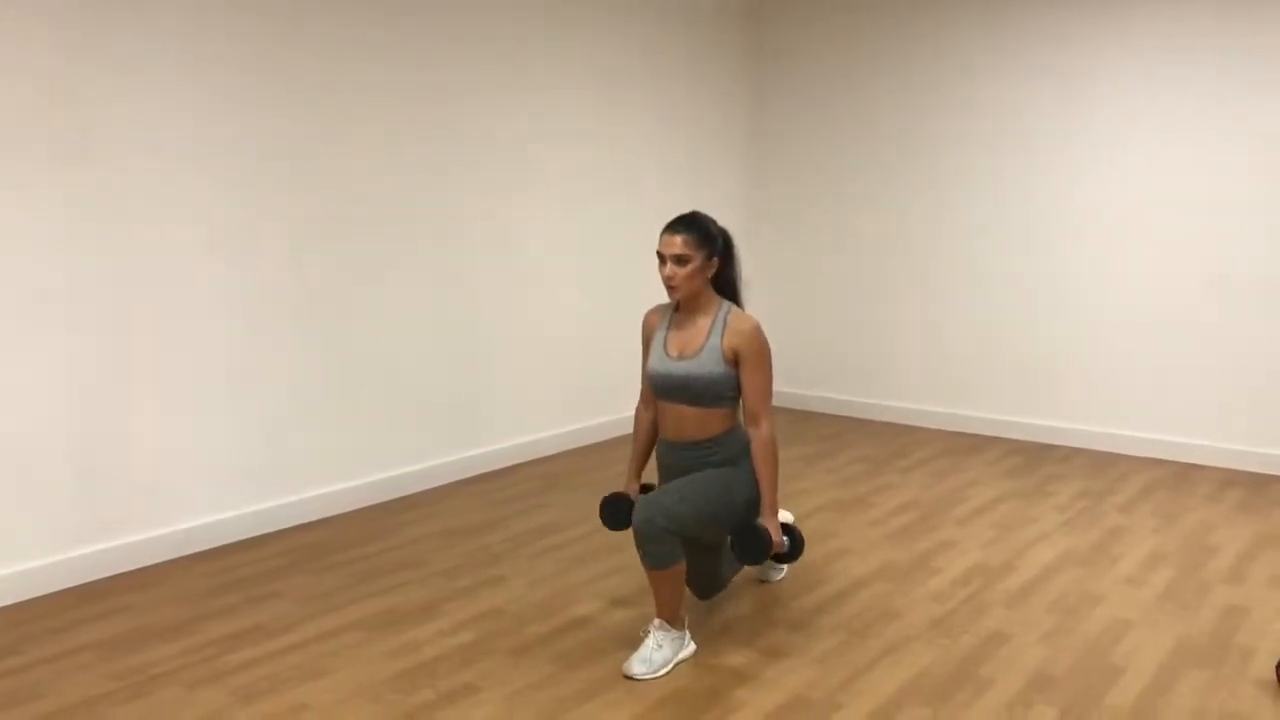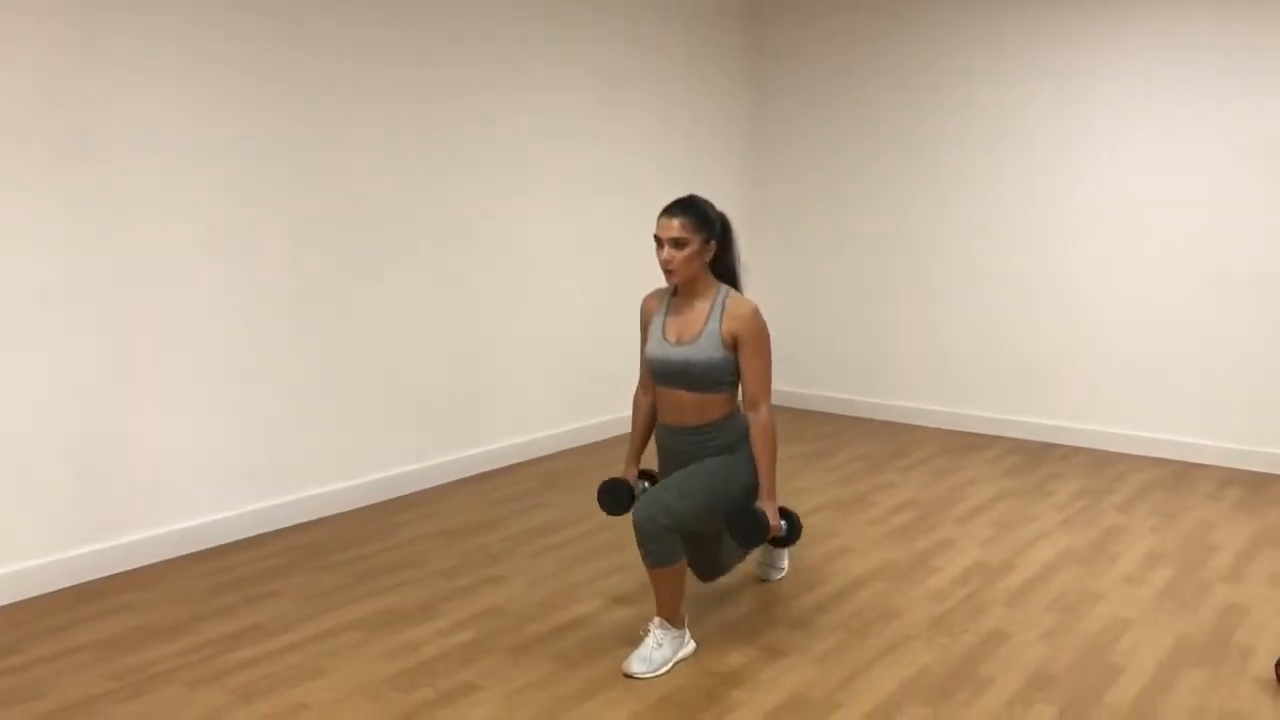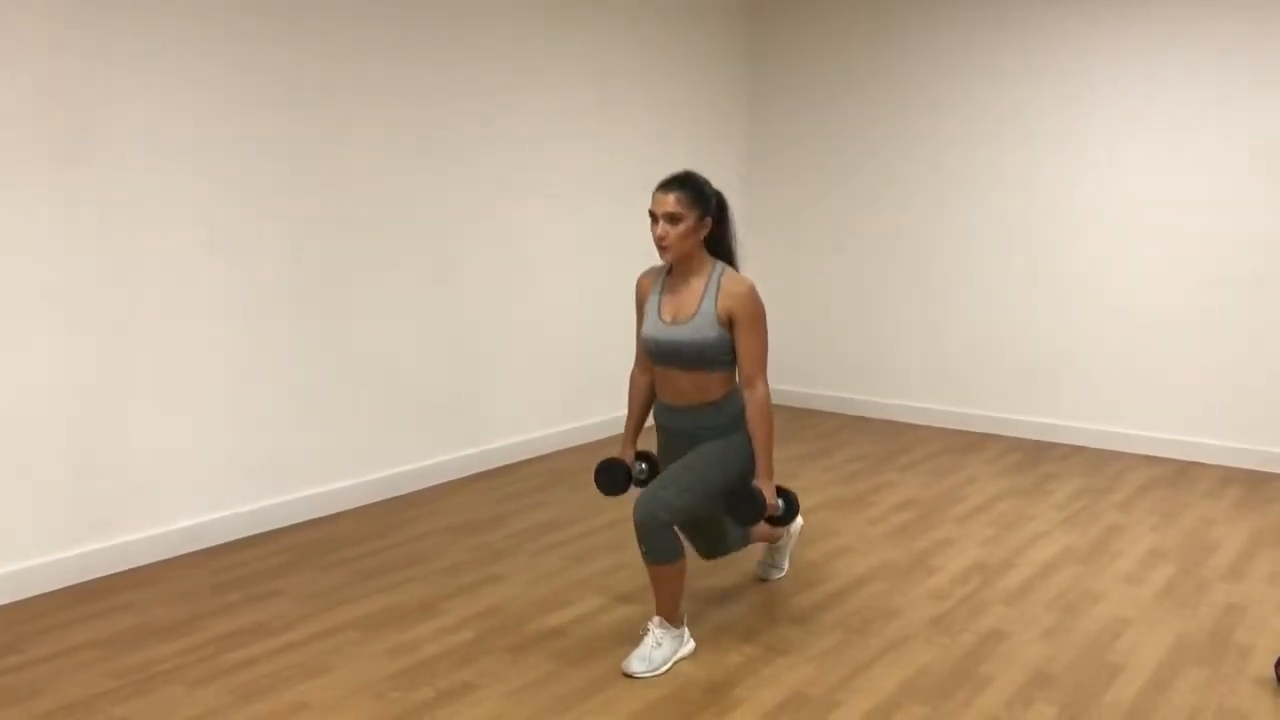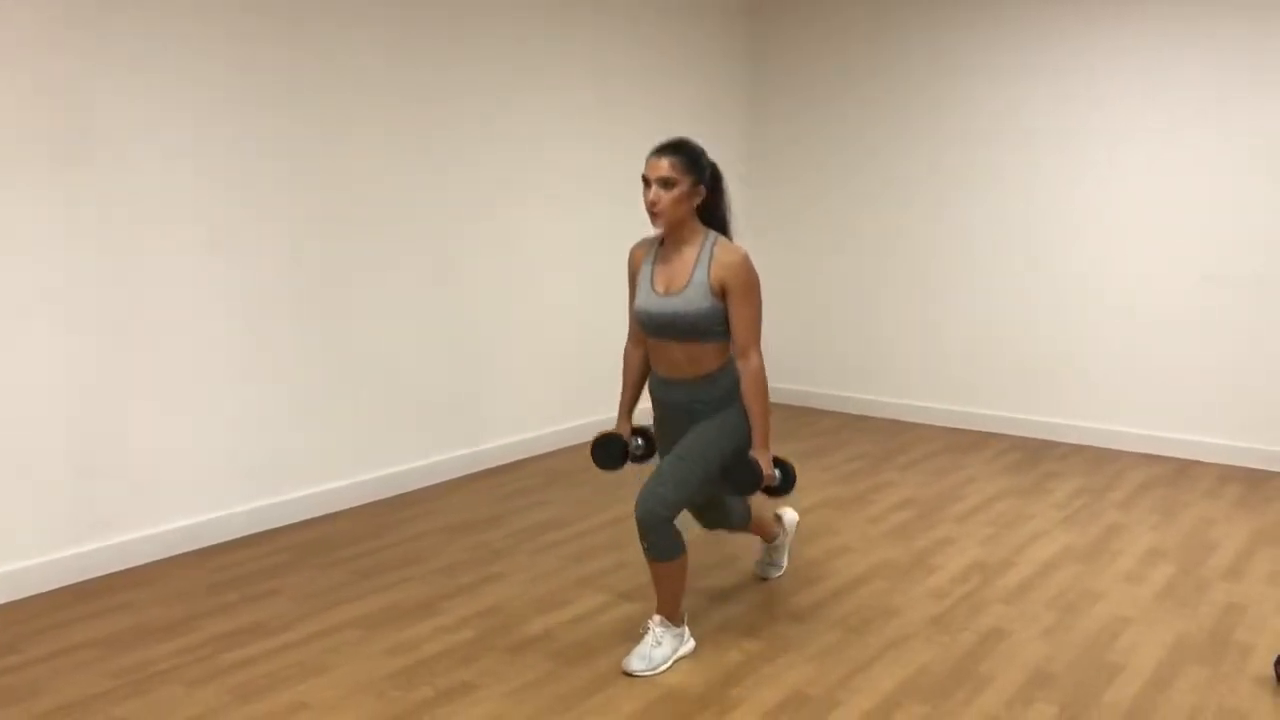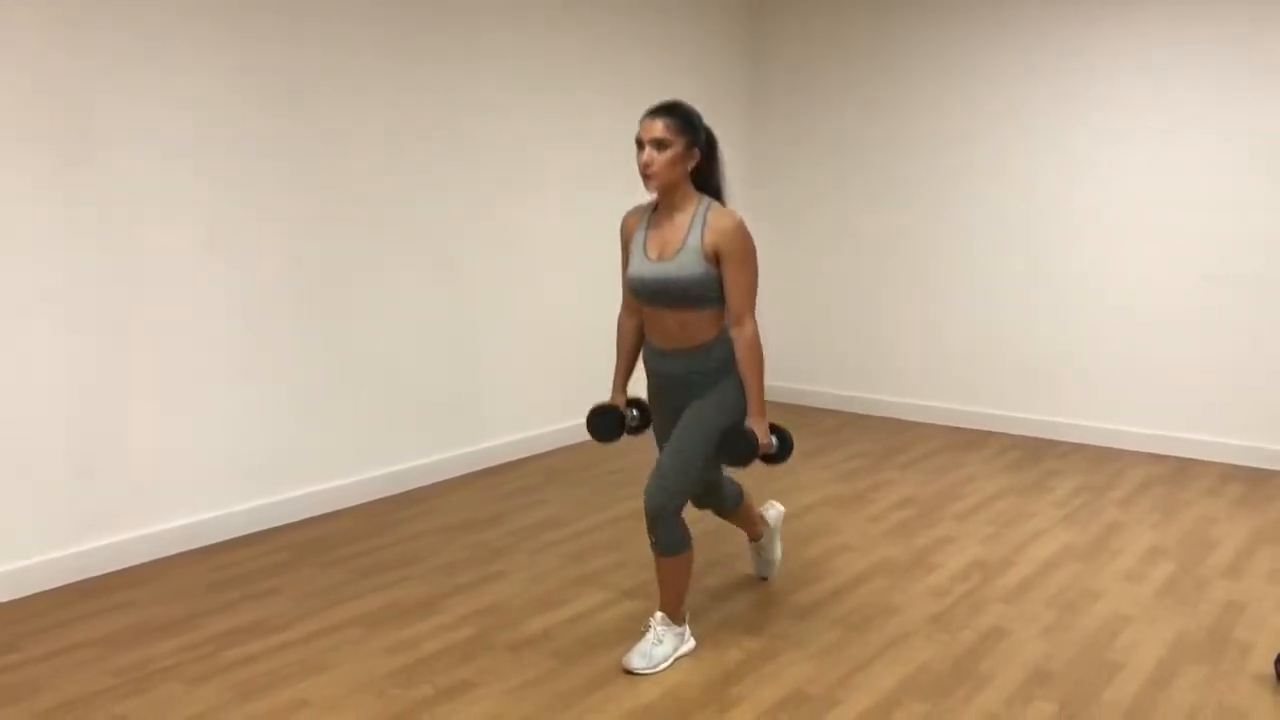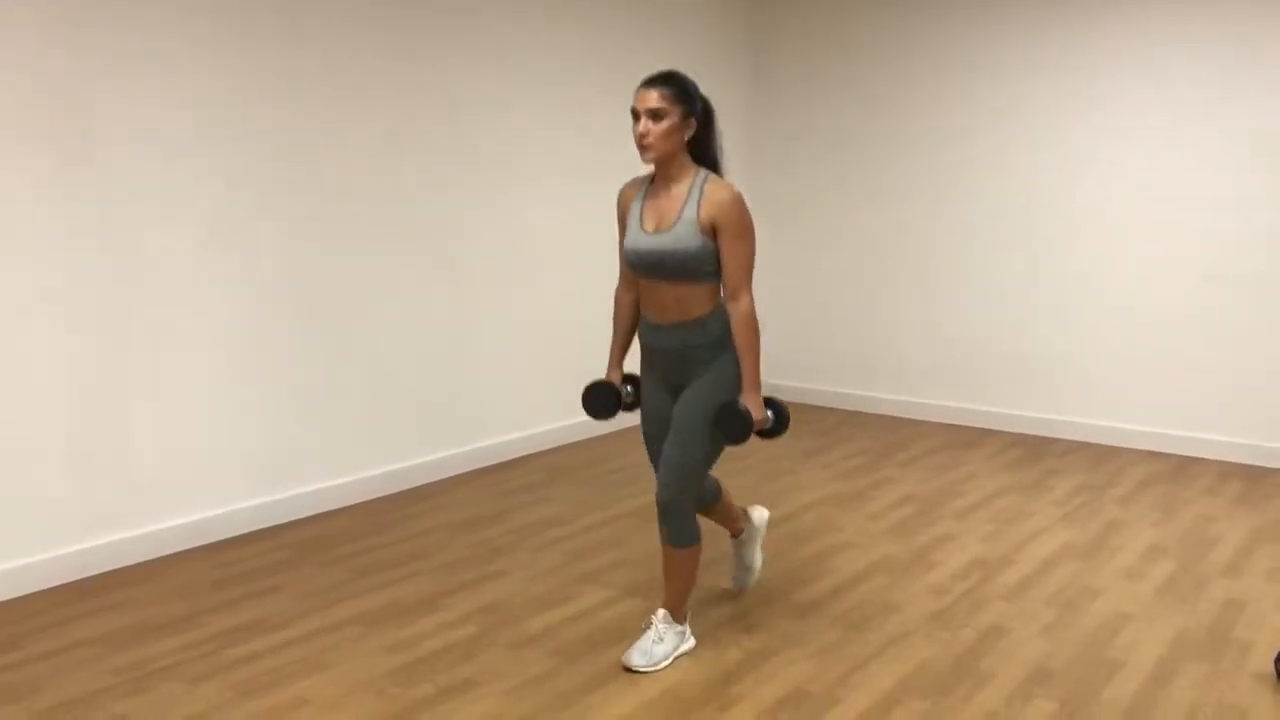
dt=0.1s
person 1, frame 1
left shoulder: (742, 330)
right shoulder: (654, 322)
left elbow: (759, 424)
right elbow: (648, 406)
left wrist: (768, 510)
right wrist: (632, 478)
left hip: (729, 470)
right hip: (676, 469)
left knee: (651, 518)
right knee: (706, 584)
left ankle: (670, 633)
person 1, frame 2
left shoulder: (740, 314)
right shoulder: (652, 306)
left elbow: (758, 409)
right elbow: (646, 390)
left wrist: (767, 498)
right wrist: (630, 463)
left hip: (728, 455)
right hip: (674, 453)
left knee: (653, 516)
right knee: (706, 563)
left ankle: (670, 631)
right ankle: (771, 539)
person 1, frame 3
left shoulder: (736, 292)
right shoulder: (648, 284)
left elbow: (755, 387)
right elbow: (643, 369)
left wrist: (764, 475)
right wrist: (628, 442)
left hip: (726, 436)
right hip: (674, 435)
left knee: (652, 511)
right knee: (710, 542)
left ankle: (670, 629)
right ankle: (776, 531)
person 1, frame 4
left shoulder: (730, 261)
right shoulder: (640, 256)
left elbow: (748, 358)
right elbow: (637, 343)
left wrist: (761, 445)
right wrist: (624, 416)
left hip: (721, 410)
right hip: (669, 410)
left knee: (653, 507)
right knee: (708, 508)
left ankle: (669, 628)
right ankle: (777, 526)
person 1, frame 5
left shoulder: (723, 227)
right shoulder: (633, 223)
left elbow: (743, 325)
right elbow: (631, 313)
left wrist: (756, 413)
right wrist: (618, 388)
left hip: (717, 382)
right hip: (663, 384)
left knee: (661, 499)
right knee: (701, 490)
left ankle: (671, 626)
right ankle: (763, 524)
person 1, frame 6
left shoulder: (720, 199)
right shoulder: (630, 196)
left elbow: (740, 300)
right elbow: (627, 288)
left wrist: (751, 389)
right wrist: (615, 364)
left hip: (712, 361)
right hip: (658, 363)
left knee: (673, 493)
right knee: (682, 482)
left ankle: (673, 624)
right ankle: (747, 524)
